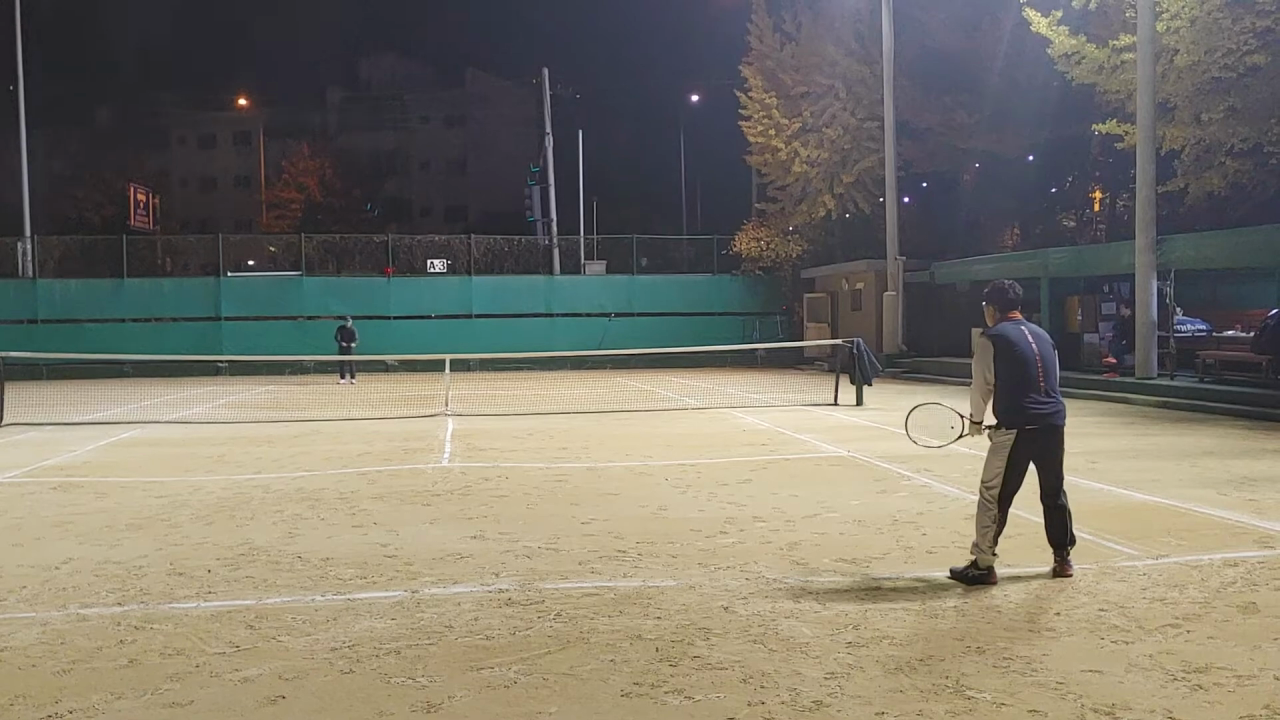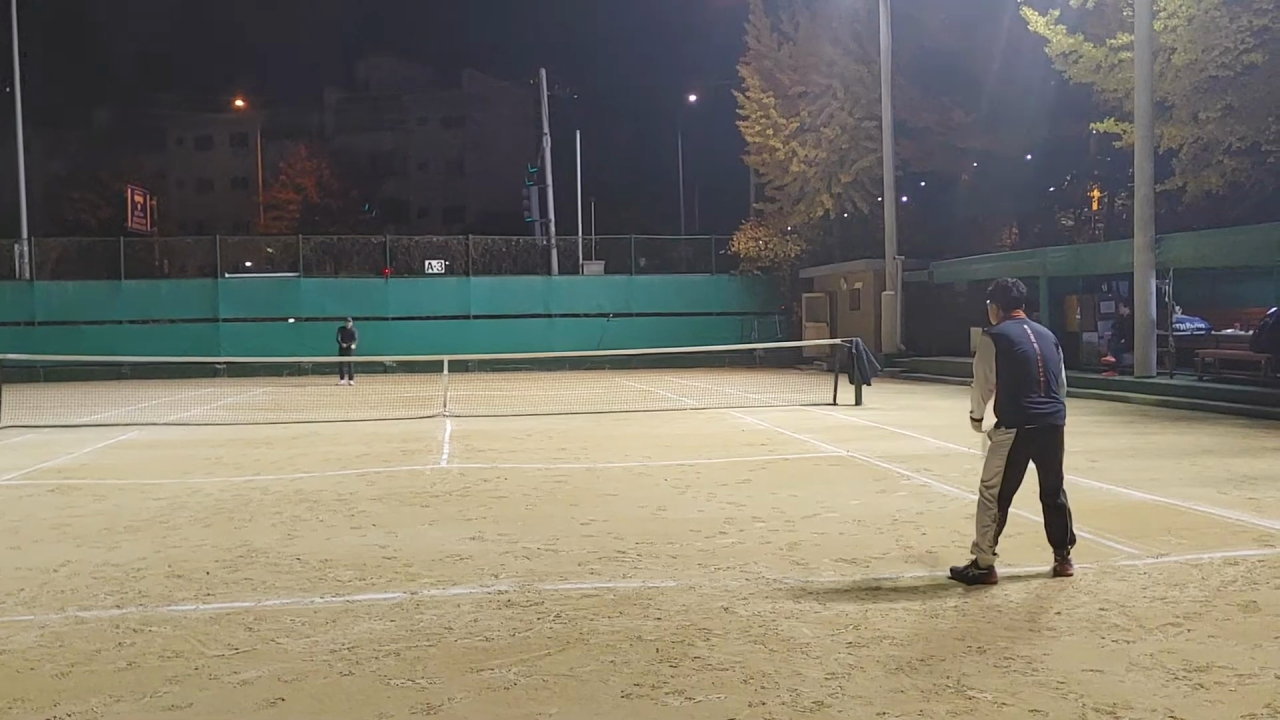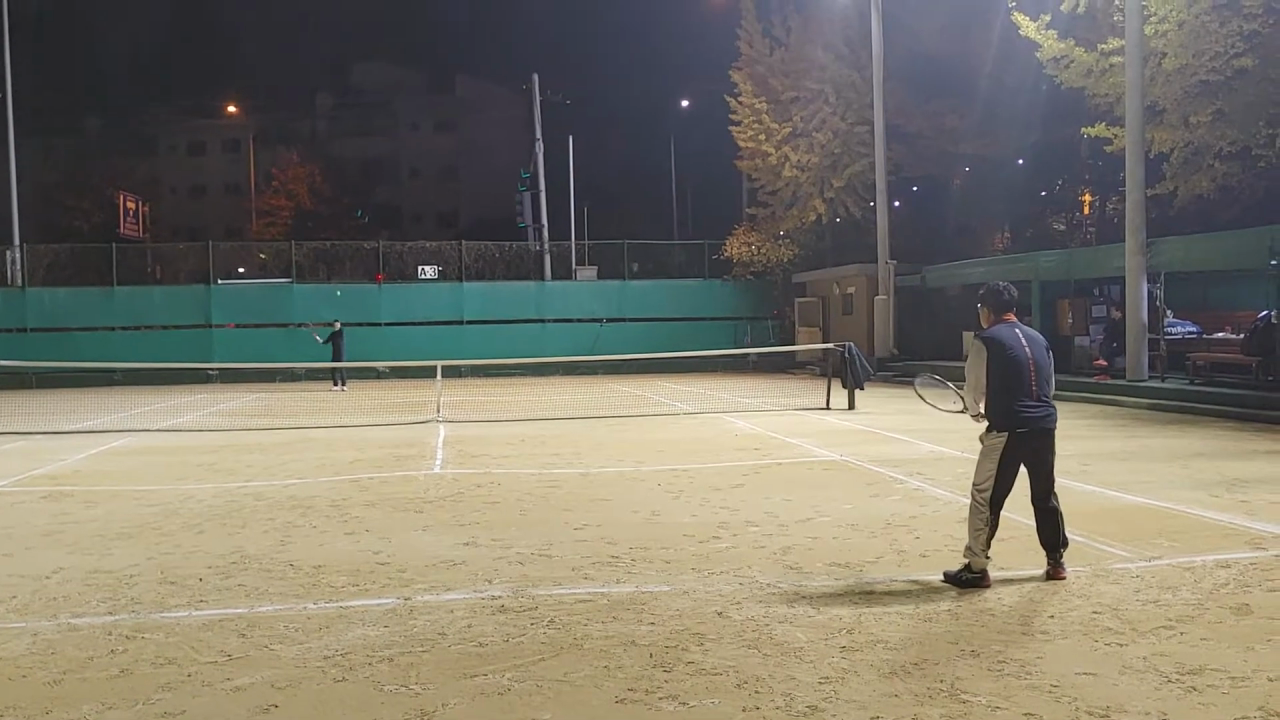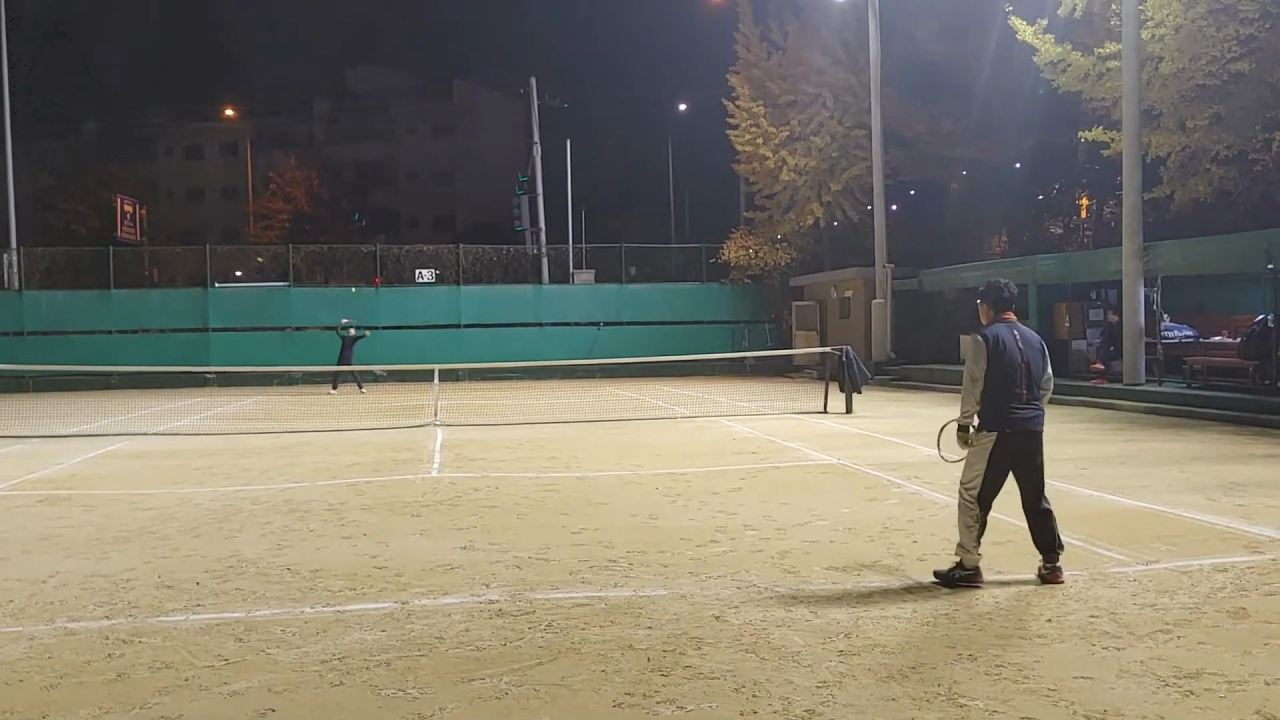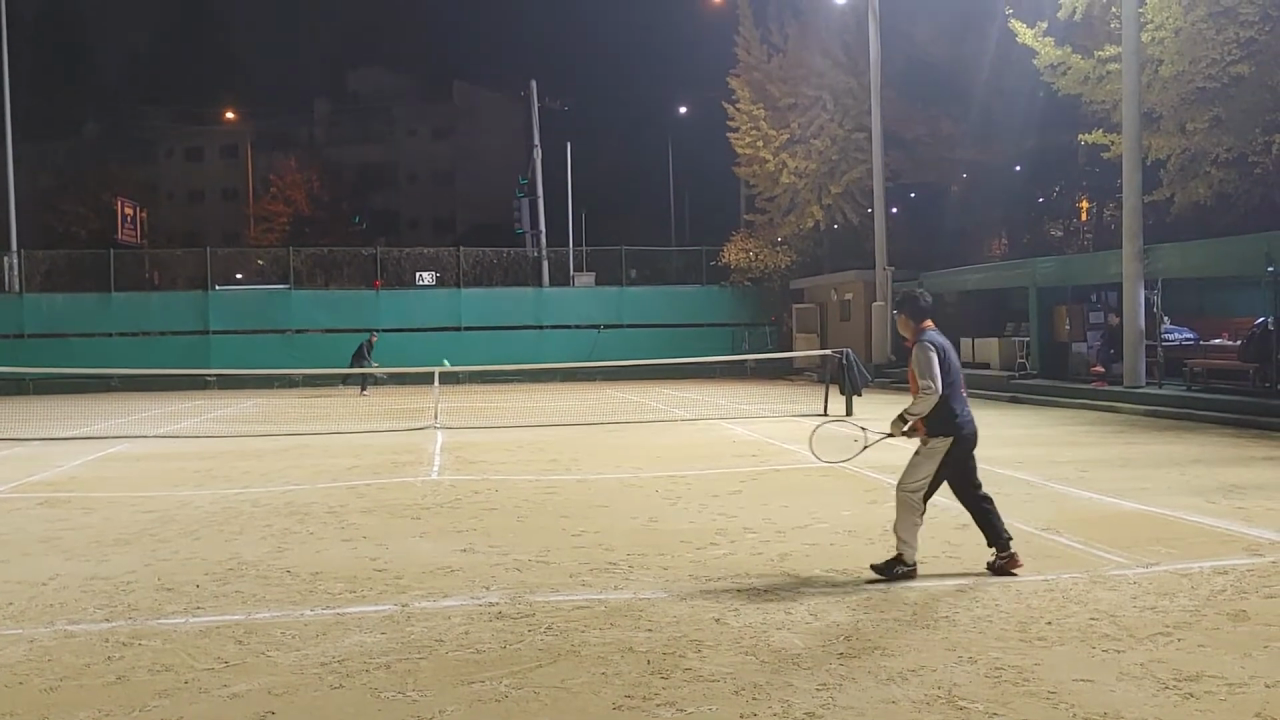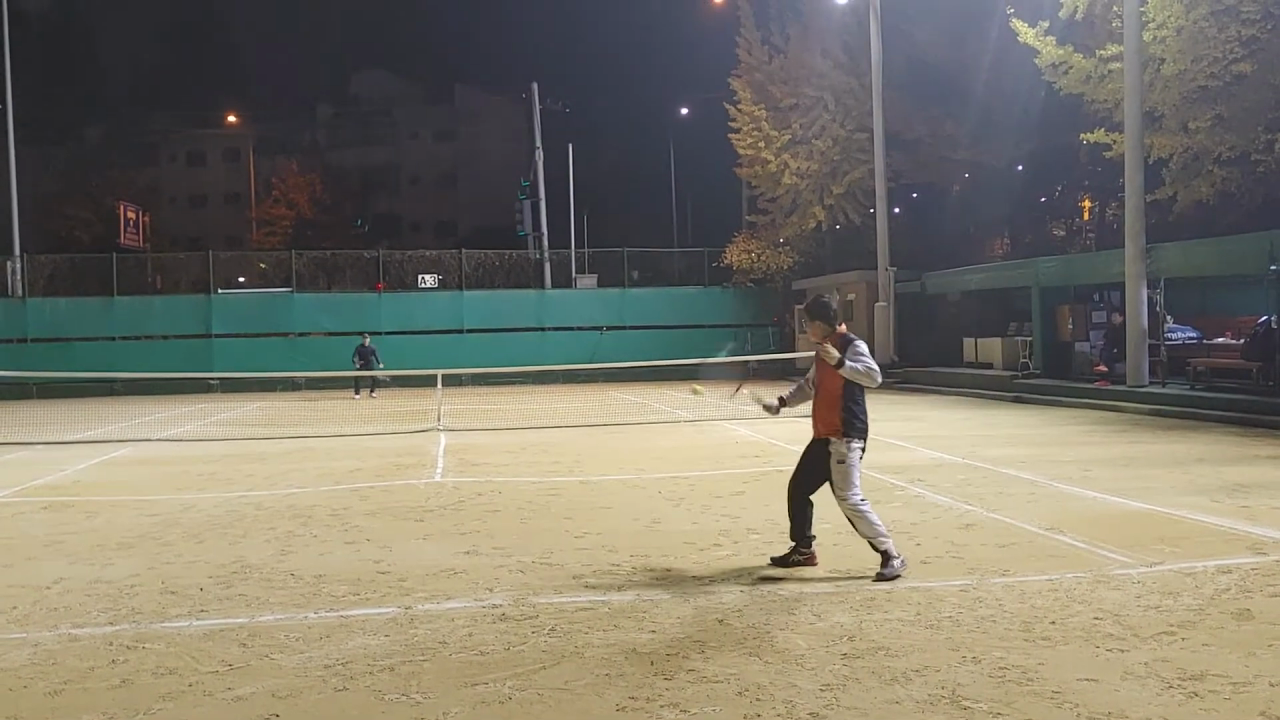
dt=0.7s
person 1, frame 1
left shoulder: (992, 338)
right shoulder: (1042, 335)
left elbow: (982, 385)
right elbow: (1052, 381)
left wrist: (976, 420)
left hip: (1016, 427)
right hip: (1052, 422)
left knee: (993, 496)
right knee: (1054, 492)
left ankle: (983, 565)
right ankle: (1063, 558)
person 1, frame 2
left shoulder: (994, 337)
right shoulder: (1047, 335)
left elbow: (983, 384)
right elbow: (1061, 384)
left wrist: (976, 416)
left hip: (1016, 426)
right hip: (1053, 422)
left knee: (993, 495)
right knee: (1053, 492)
left ankle: (984, 565)
right ankle: (1063, 558)
person 1, frame 3
left shoulder: (987, 340)
right shoulder: (1038, 338)
left elbow: (974, 386)
right elbow: (1049, 386)
left wrist: (974, 410)
left hip: (1008, 430)
right hip: (1044, 425)
left knee: (985, 498)
right knee: (1045, 495)
left ankle: (976, 568)
right ankle: (1056, 561)
person 1, frame 4
left shoulder: (985, 338)
right shoulder: (1034, 338)
left elbow: (973, 386)
right elbow: (1047, 386)
left wrist: (964, 424)
left hip: (997, 430)
right hip: (1031, 429)
left knee: (974, 495)
right knee: (1035, 497)
left ankle: (969, 565)
right ankle: (1051, 564)
person 1, frame 5
left shoulder: (924, 345)
right shoulder: (938, 340)
left elbow: (931, 392)
left wrist: (905, 416)
right wrist: (916, 422)
left hip: (945, 434)
right hip: (961, 429)
left knee: (910, 491)
right knee: (971, 491)
left ankle: (905, 560)
right ankle: (1005, 552)
person 1, frame 6
left shoulder: (852, 345)
right shoulder: (821, 352)
left elbow: (873, 376)
right elbow: (809, 387)
left wrist: (839, 362)
right wrist: (782, 402)
left hip: (847, 437)
right hip: (823, 437)
left knee: (849, 497)
right knee: (798, 488)
left ankle: (891, 555)
right ankle: (803, 549)
